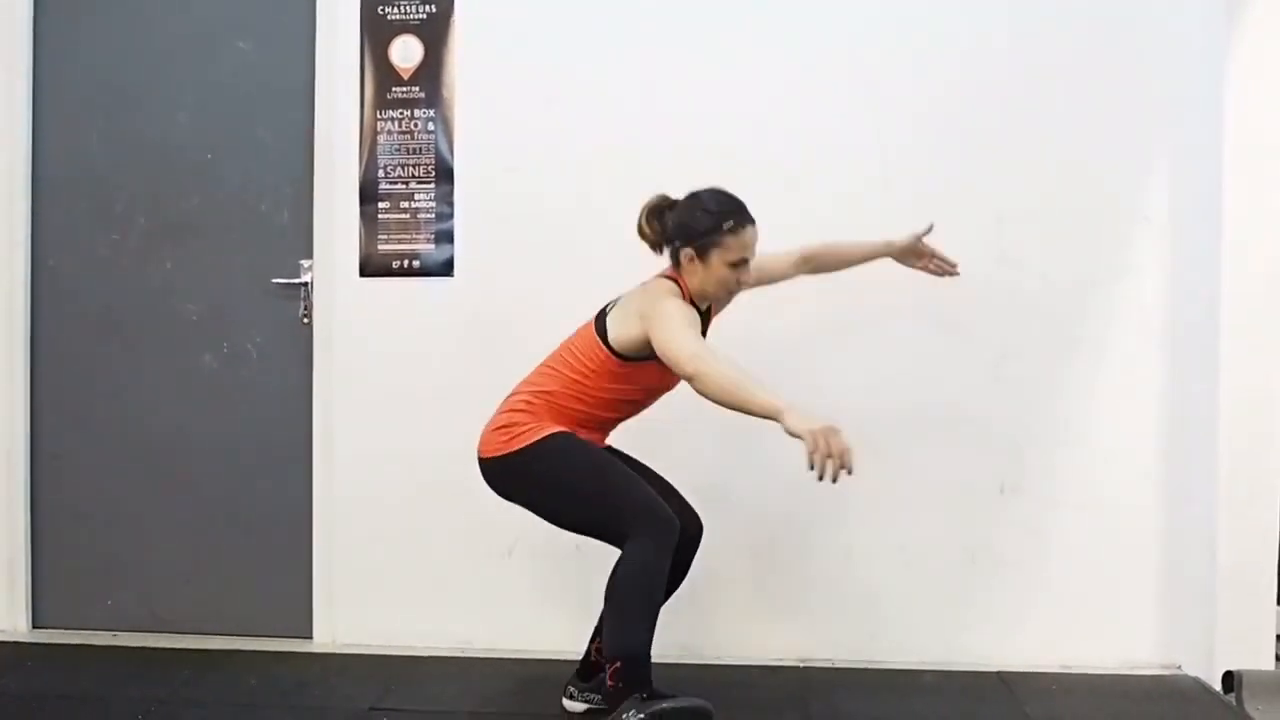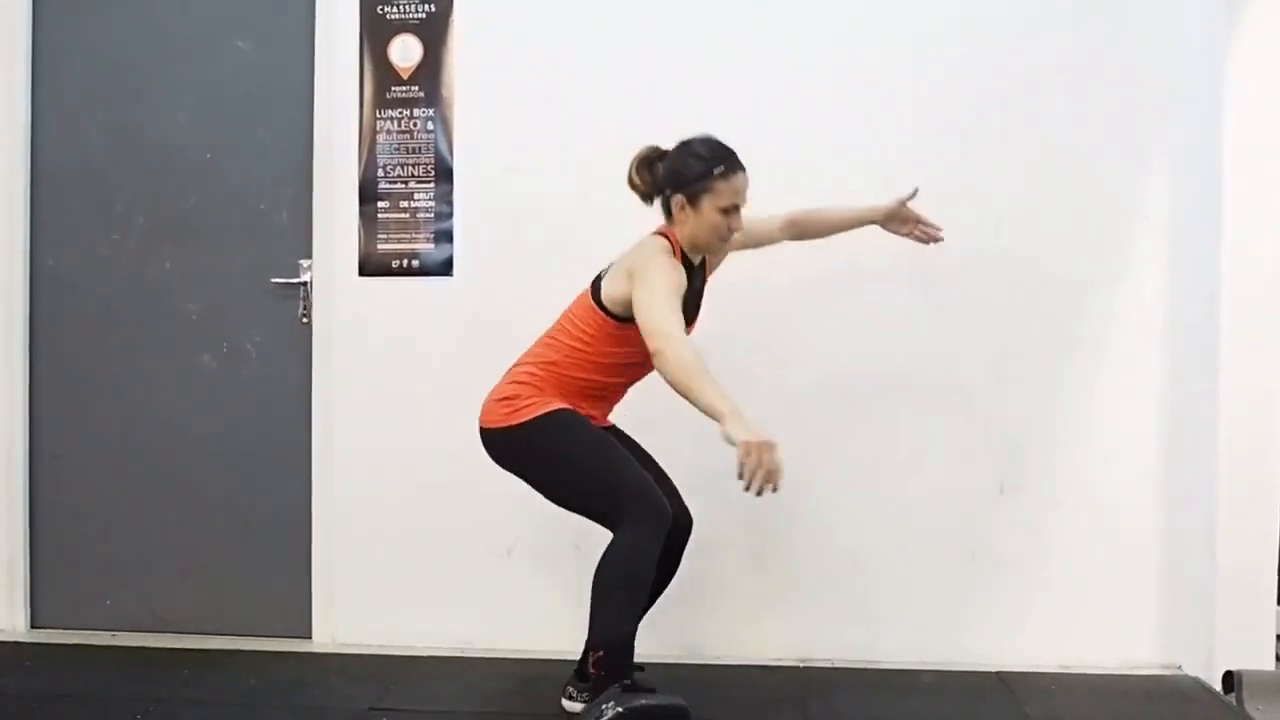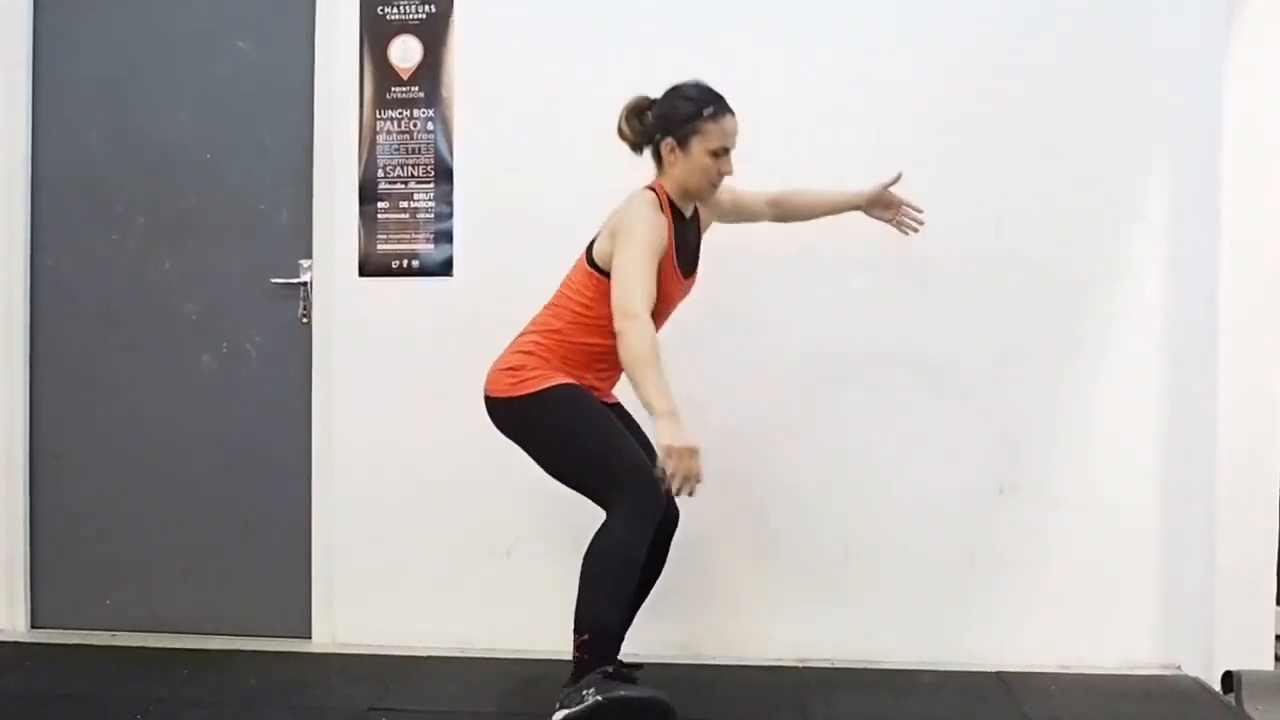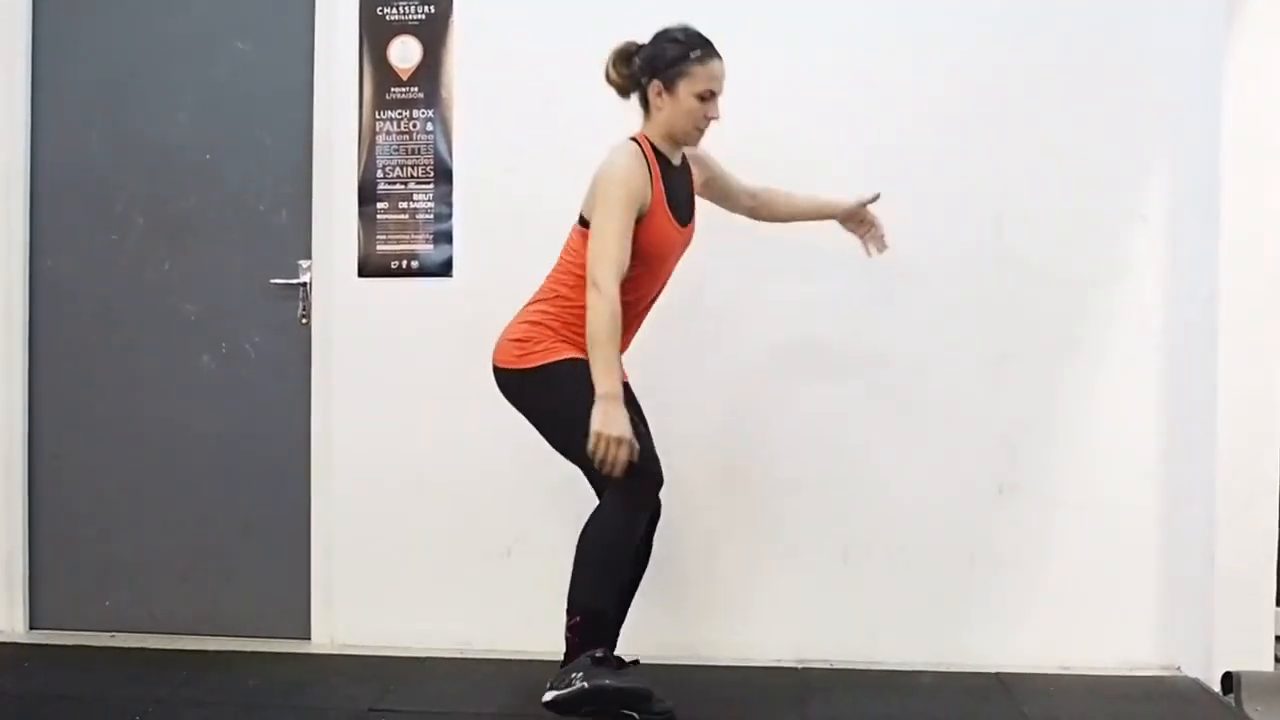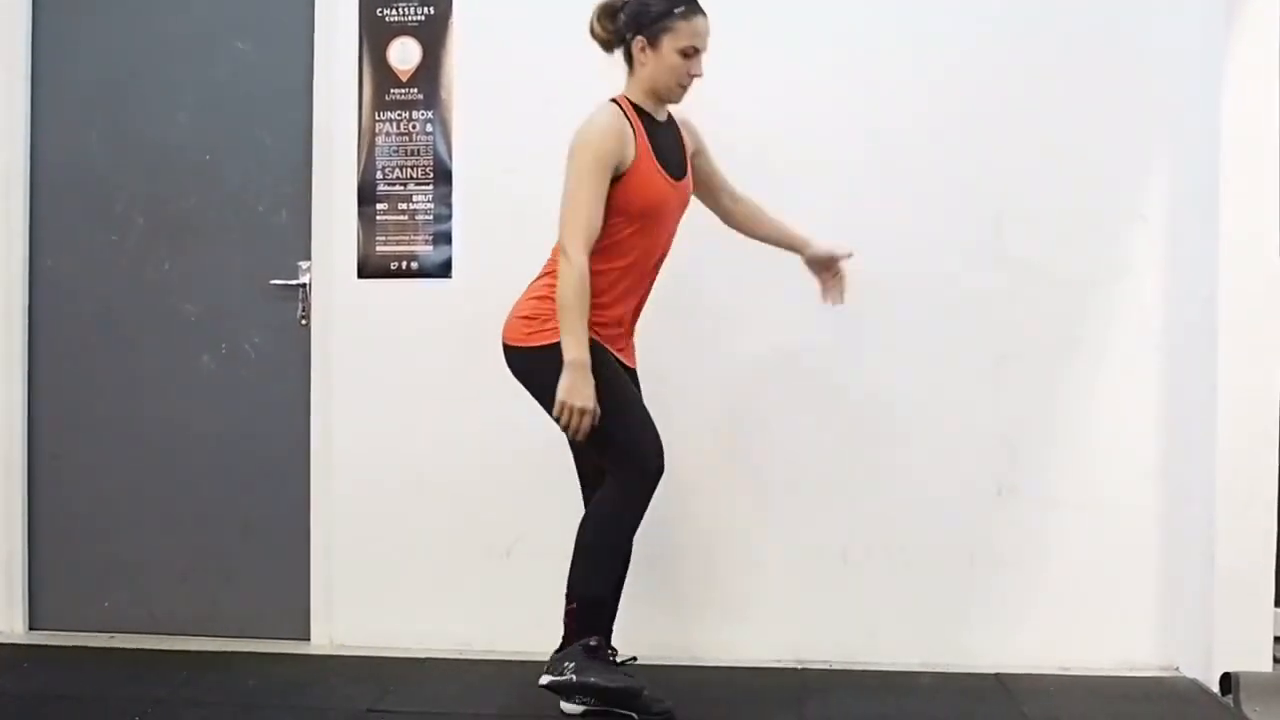
dt=0.1s
person 1, frame 1
left shoulder: (696, 290)
right shoulder: (661, 305)
left elbow: (800, 261)
right elbow: (704, 372)
left wrist: (892, 249)
right wrist: (788, 415)
left hip: (561, 439)
right hip: (519, 443)
left knee: (679, 531)
right knee: (652, 529)
person 1, frame 2
left shoulder: (704, 249)
right shoulder: (656, 263)
left elbow: (787, 225)
right elbow: (670, 351)
left wrist: (876, 214)
right wrist: (734, 421)
left hip: (572, 413)
right hip: (525, 414)
left knee: (667, 523)
right knee: (648, 518)
person 1, frame 3
left shoulder: (697, 206)
right shoulder: (642, 217)
left elbow: (772, 205)
right elbow: (632, 323)
left wrist: (861, 201)
right wrist: (667, 420)
left hip: (580, 389)
right hip: (531, 385)
left knee: (654, 513)
right knee: (638, 500)
left ankle: (597, 668)
person 1, frame 4
left shoulder: (687, 165)
right shoulder: (627, 169)
left elbow: (749, 199)
right elbow: (602, 288)
left wrist: (837, 211)
right wrist: (612, 405)
left hip: (588, 361)
right hip: (542, 357)
left knee: (634, 501)
right knee: (632, 486)
person 1, frame 5
left shoulder: (677, 130)
right shoulder: (608, 129)
left elbow: (726, 201)
right elbow: (574, 252)
left wrist: (804, 248)
right wrist: (576, 368)
left hip: (606, 341)
right hip: (554, 336)
left knee: (622, 484)
right knee: (632, 464)
left ankle: (587, 661)
right ankle: (578, 654)
